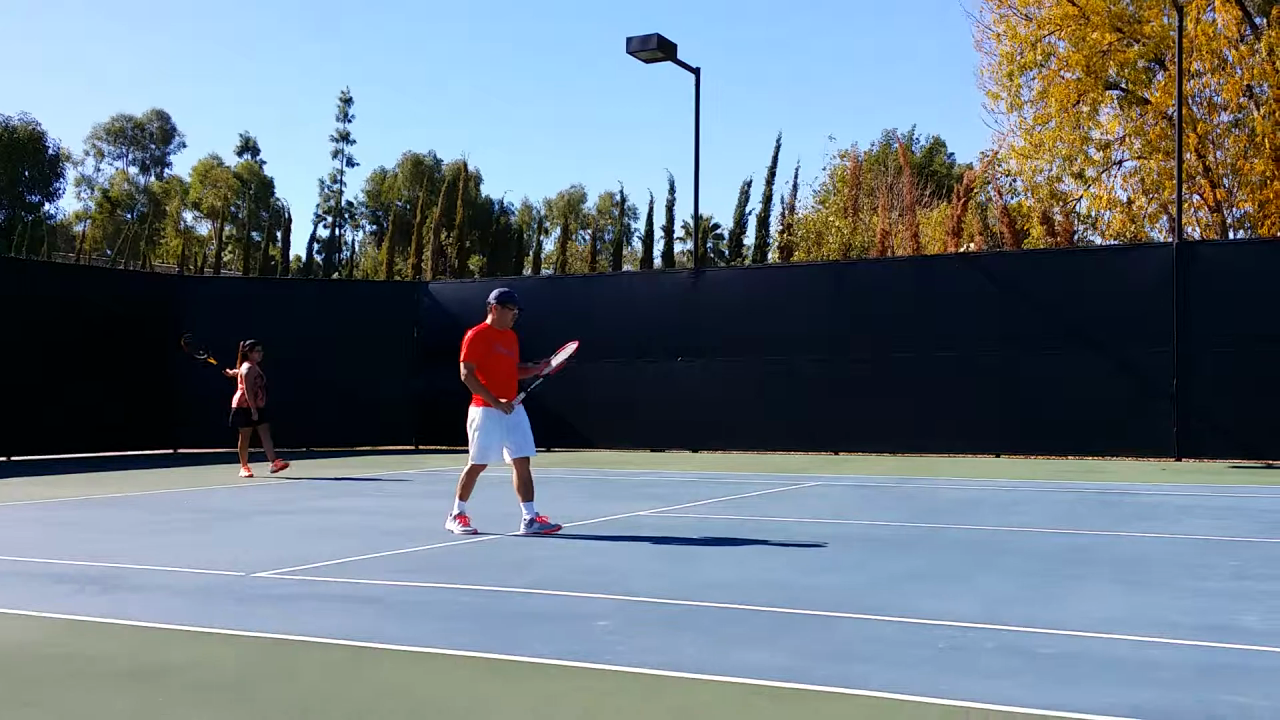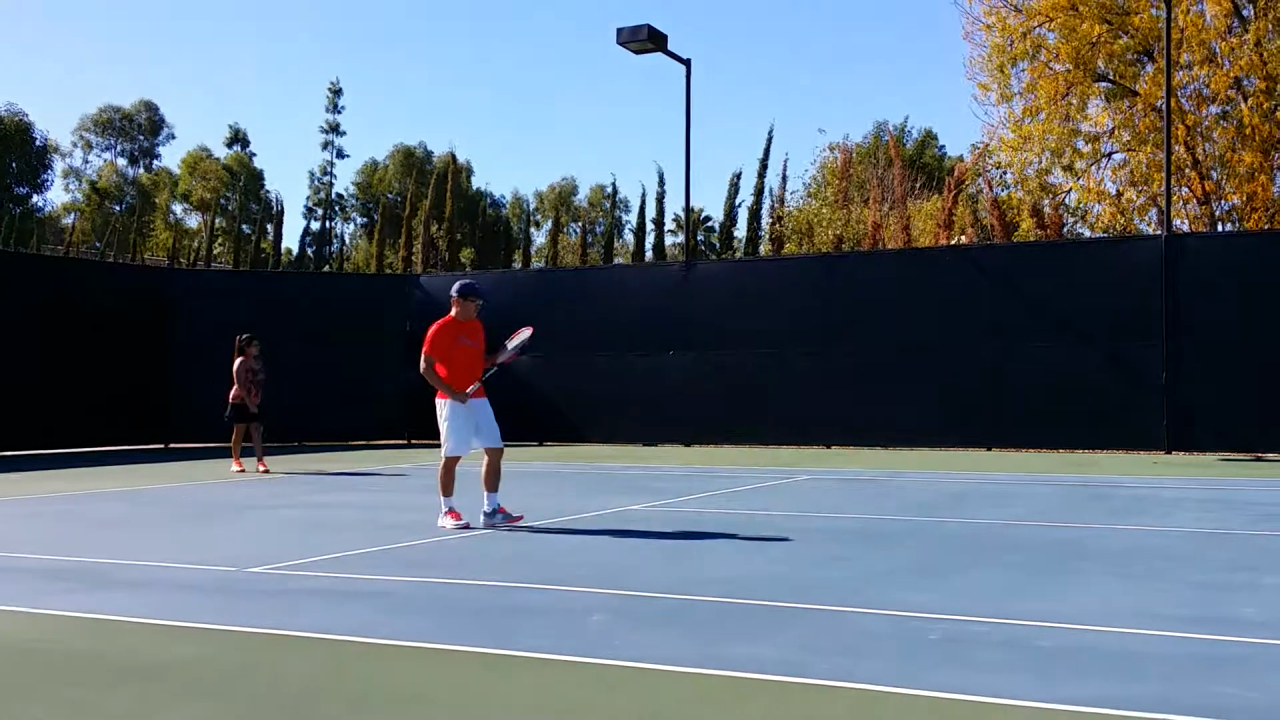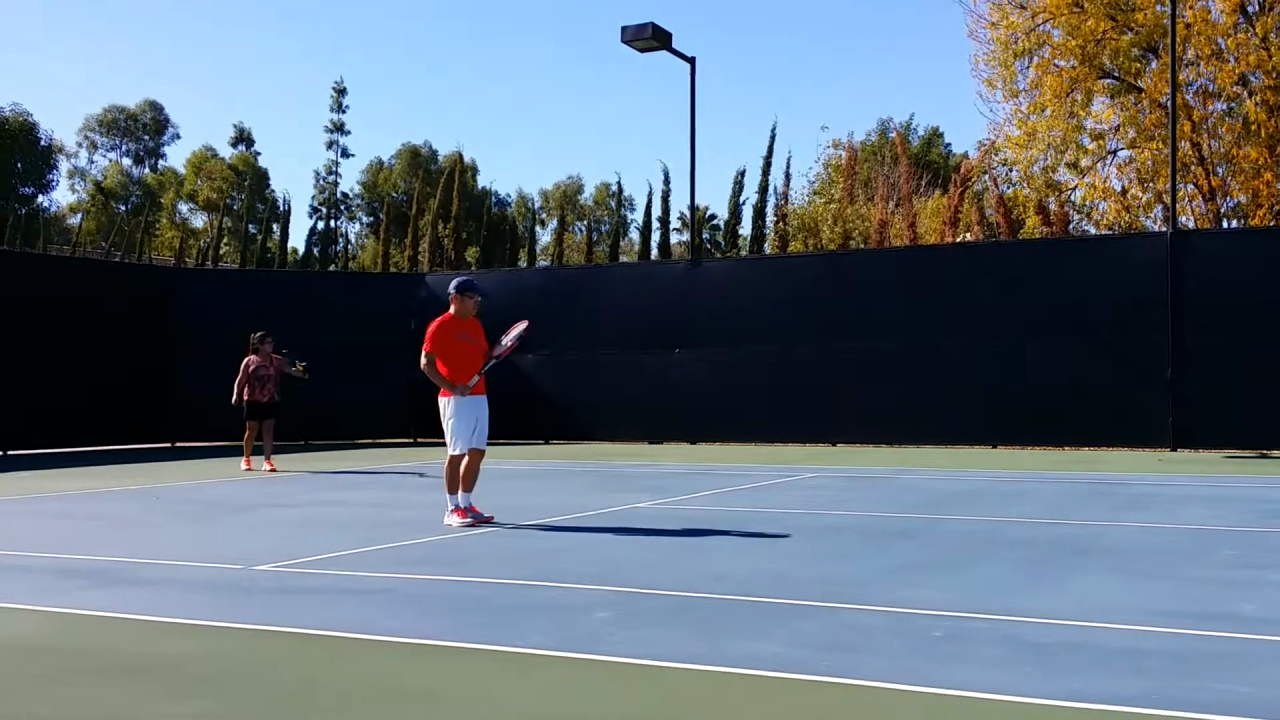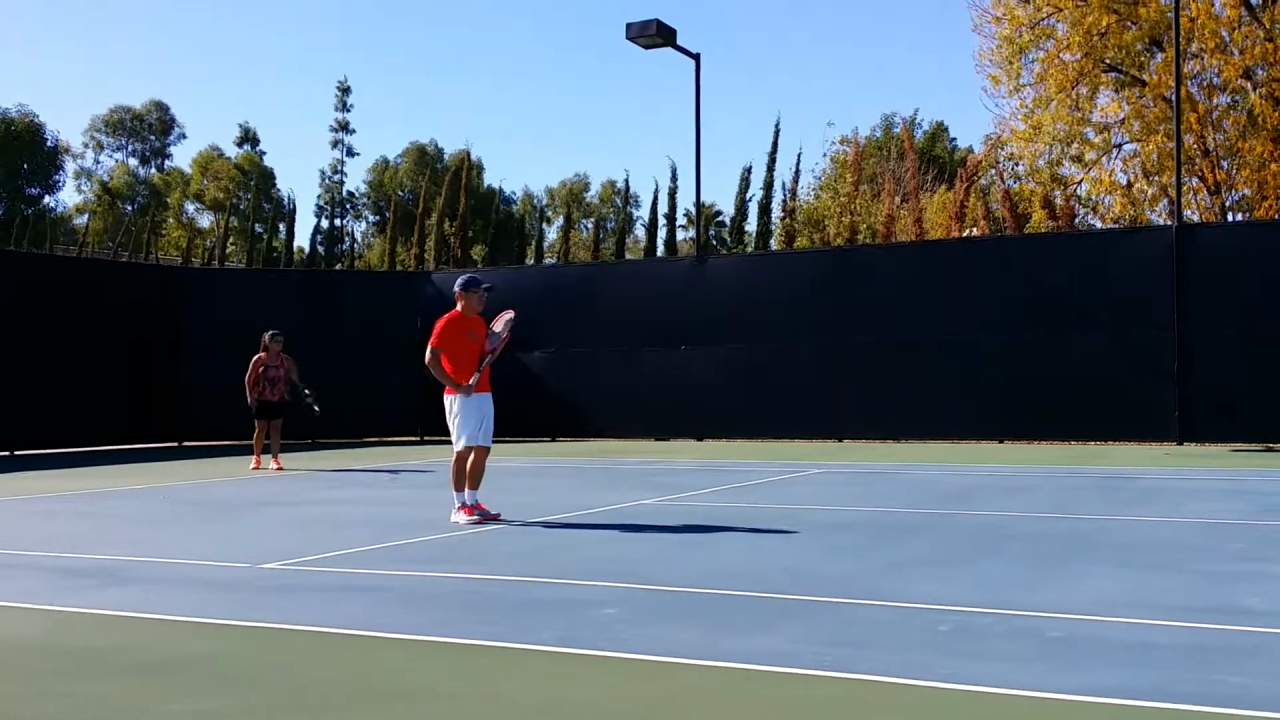
dt=0.4s
person 1, frame 1
left shoulder: (512, 336)
right shoulder: (476, 335)
right elbow: (467, 374)
left wrist: (538, 368)
right wrist: (495, 402)
left hip: (513, 410)
right hip: (486, 410)
left knee: (522, 463)
right knee: (478, 464)
left ankle: (530, 518)
right ankle: (457, 515)
person 1, frame 2
left shoulder: (477, 327)
right shoulder: (440, 329)
right elbow: (426, 367)
left wrist: (498, 358)
right wrist: (452, 393)
left hip: (478, 400)
right hip: (452, 402)
left knee: (495, 451)
right knee: (452, 457)
left ankle: (491, 510)
right ankle: (447, 511)
person 1, frame 3
left shoulder: (475, 324)
right shoulder: (440, 326)
right elbow: (426, 363)
right wrist: (452, 387)
left hip: (479, 397)
right hip: (455, 399)
left knee: (477, 453)
right knee: (457, 453)
left ankle: (466, 505)
right ankle: (453, 510)
person 1, frame 4
left shoulder: (480, 322)
right shoulder: (448, 323)
right elbow: (431, 359)
right wrist: (455, 386)
left hip: (484, 395)
right hip: (461, 397)
left knee: (482, 450)
right knee: (463, 450)
left ankle: (472, 503)
right ankle: (459, 507)
